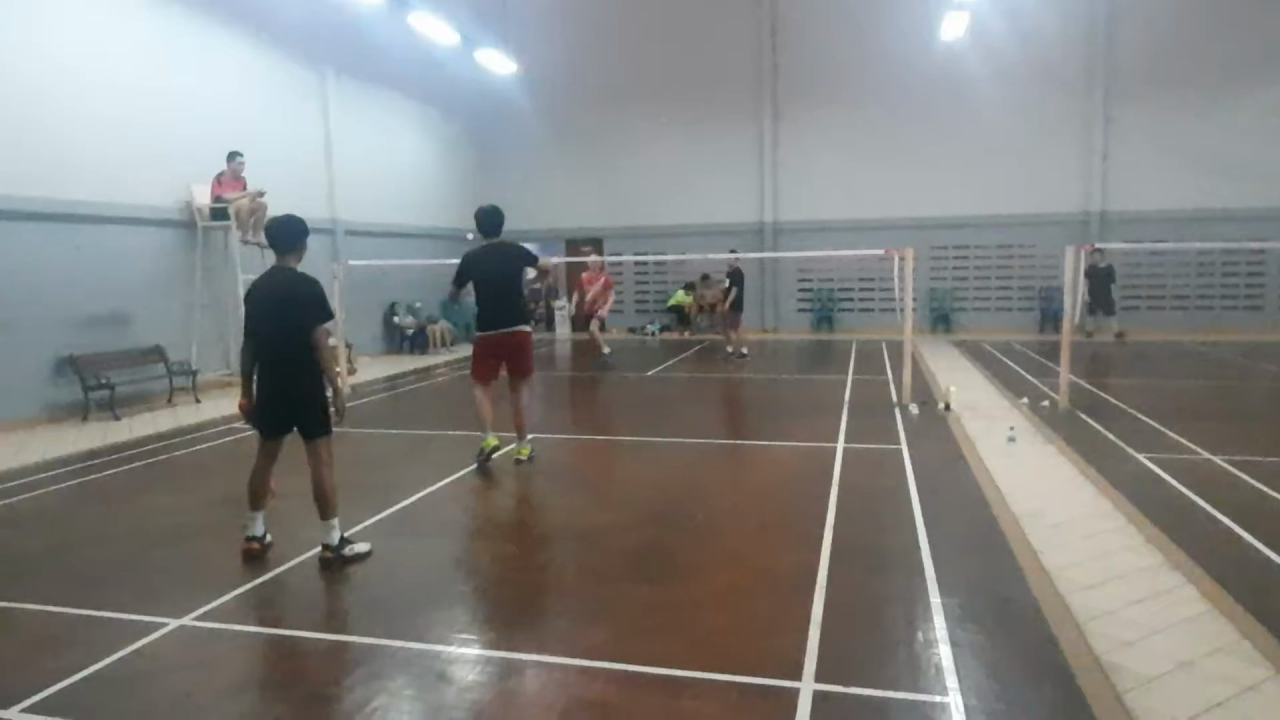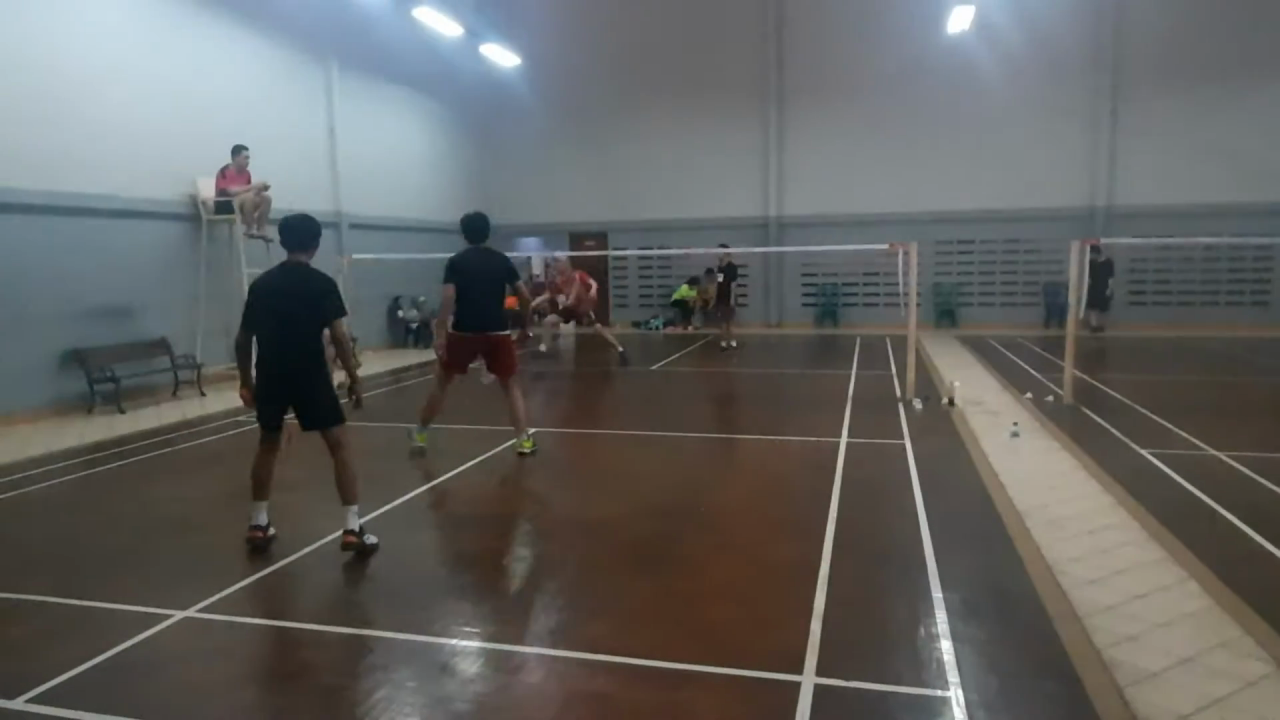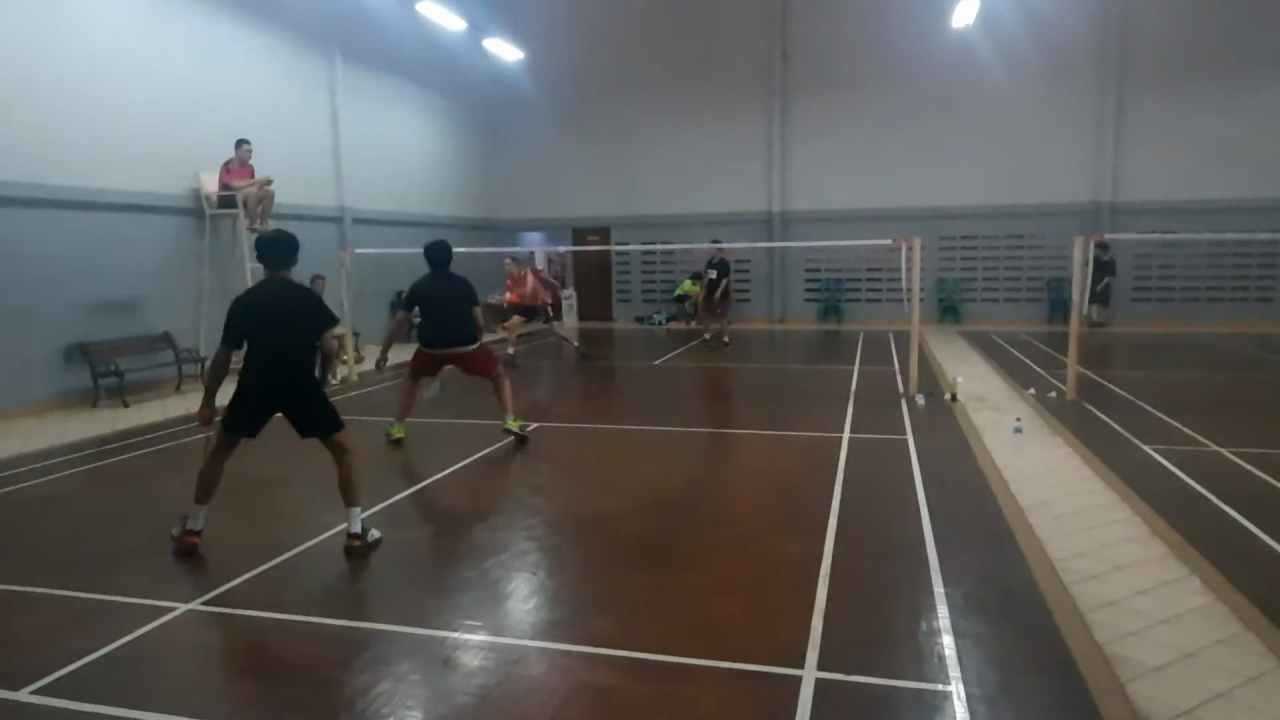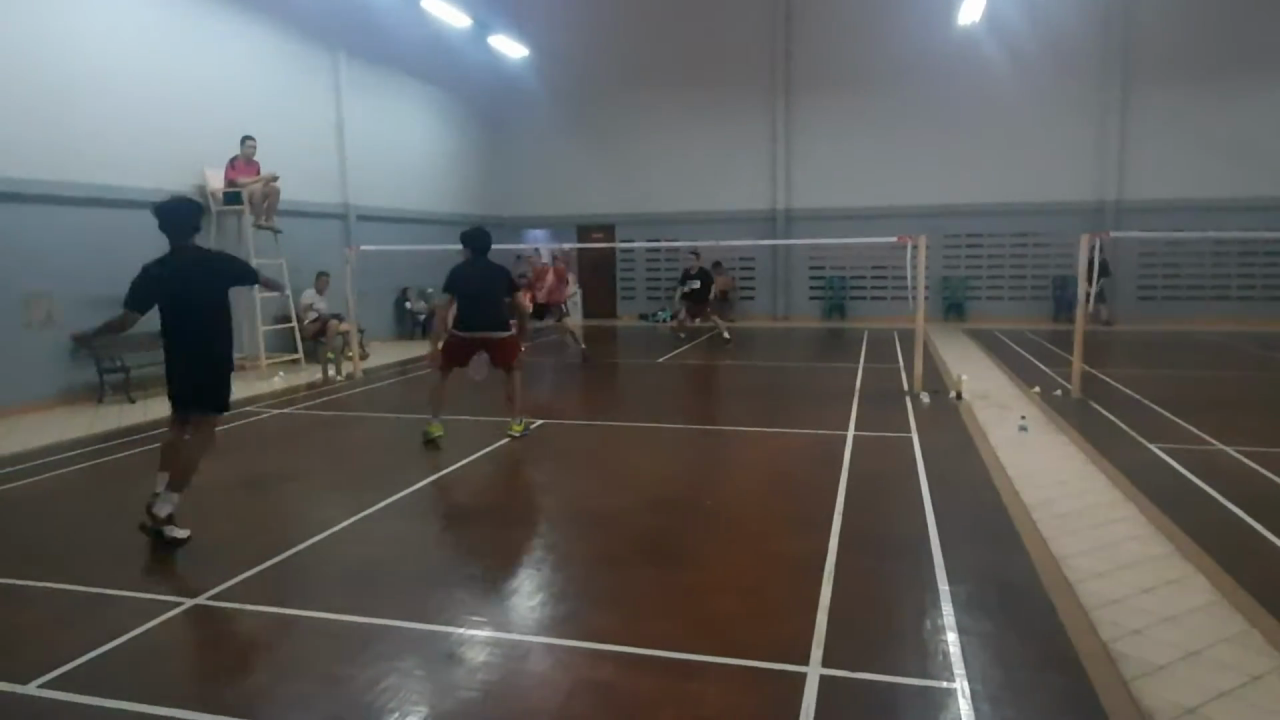
dt=0.4s
person 1, frame 1
left shoulder: (255, 289)
right shoulder: (307, 286)
left elbow: (248, 347)
right elbow: (320, 343)
left wrist: (247, 393)
right wrist: (336, 388)
left hip: (269, 386)
right hip: (304, 384)
left knee: (265, 456)
right knee: (321, 459)
left ankle: (255, 535)
right ankle: (332, 542)
person 1, frame 2
left shoulder: (262, 284)
right shoulder: (322, 283)
left elbow: (243, 339)
right elbow: (339, 335)
left wrist: (245, 380)
right wrist: (354, 377)
left hip: (270, 377)
right hip: (311, 376)
left knee: (268, 448)
right knee: (340, 447)
left ankle: (259, 525)
right ankle: (352, 529)
person 1, frame 3
left shoulder: (244, 302)
right shoulder: (307, 299)
left elbow: (223, 359)
right elbow: (329, 348)
left wrist: (207, 403)
right wrist: (321, 378)
left hip: (256, 386)
right hip: (303, 387)
left knee: (218, 452)
right knee: (344, 451)
left ankle: (192, 529)
right ankle: (356, 532)
person 1, frame 4
left shoulder: (154, 272)
right shoulder: (219, 263)
left elbow: (125, 322)
right elbow: (265, 282)
left wrist: (87, 336)
right wrist: (278, 284)
left hip: (179, 360)
right hip: (214, 360)
left knee: (180, 426)
right knee: (202, 433)
left ankle: (162, 495)
right ankle: (161, 513)
person 2, frame 1
left shoulder: (471, 259)
right shoulder: (517, 251)
left elbow: (452, 296)
right elbow: (546, 269)
right wrist: (537, 272)
left hip: (487, 332)
right hip: (518, 329)
left knee: (482, 388)
right knee: (518, 387)
left ankle: (489, 437)
right ankle: (523, 446)
person 2, frame 2
left shoulder: (456, 262)
right shoulder: (502, 260)
left elbow: (447, 300)
right elbow: (525, 297)
left wrist: (440, 336)
left hip: (462, 333)
right hip: (497, 332)
left knee: (442, 381)
right knee: (511, 386)
left ankle: (421, 433)
right ankle: (524, 440)
person 2, frame 3
left shoulder: (419, 286)
right shoulder: (464, 284)
left elbow: (399, 323)
right elbow: (479, 323)
left wrist: (383, 353)
right wrist: (475, 347)
left hip: (431, 348)
right hip: (466, 346)
left knee: (412, 379)
right knee: (499, 376)
left ankle: (397, 427)
right ankle: (510, 421)
person 2, frame 4
left shoulder: (458, 271)
right shoulder: (502, 272)
left elbow: (443, 308)
right elbow: (522, 310)
left wrist: (435, 344)
right wrist: (520, 339)
left hip: (464, 332)
right hip: (499, 332)
left knee: (442, 372)
right knee: (512, 370)
left ankle: (435, 425)
right ankle: (516, 423)
